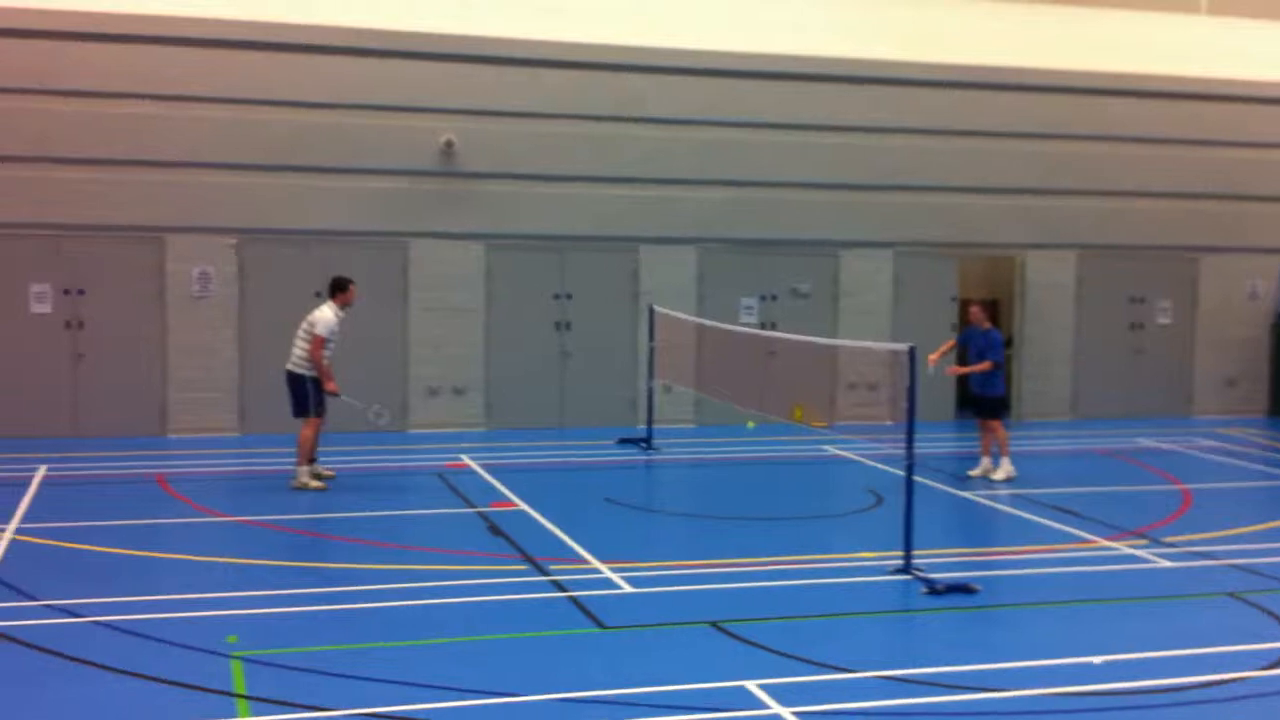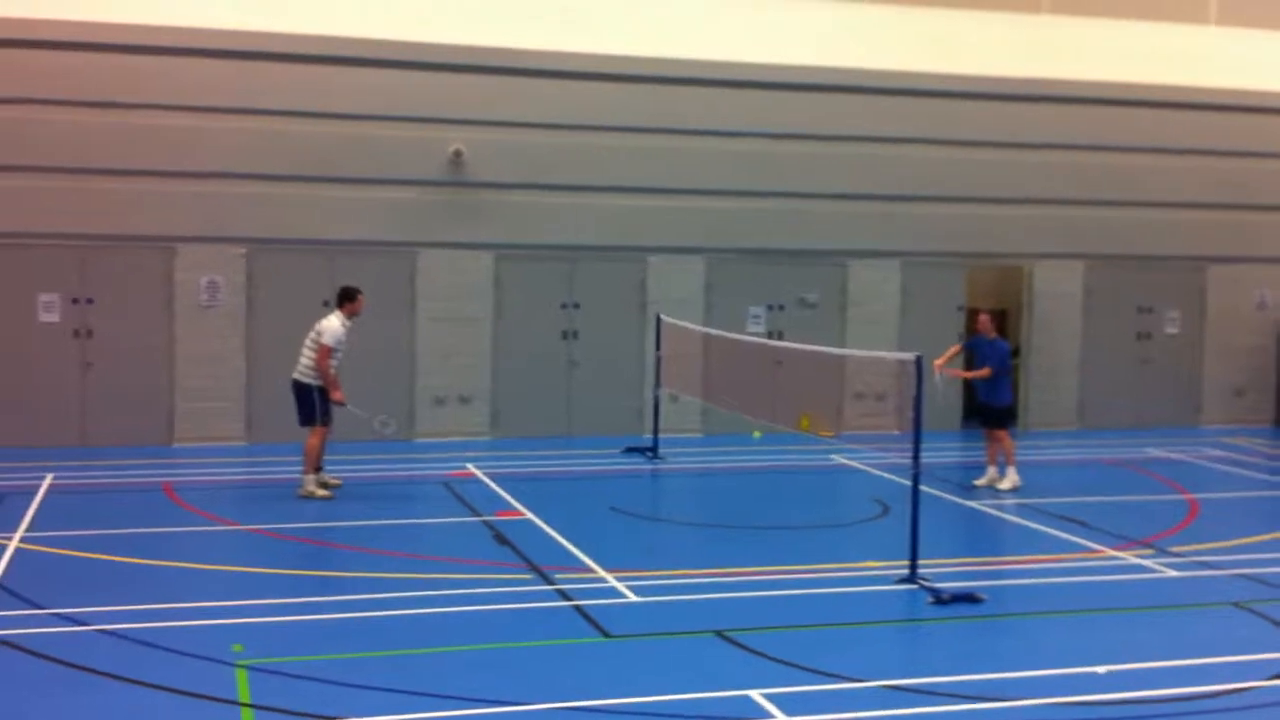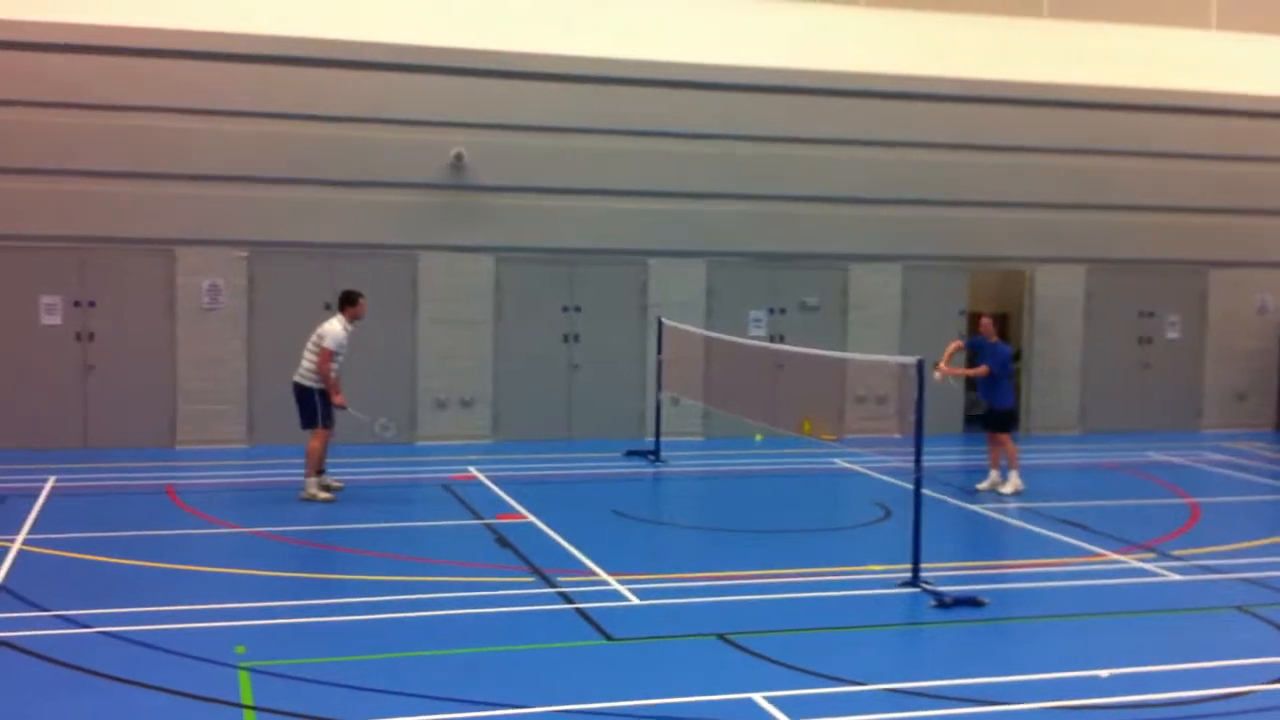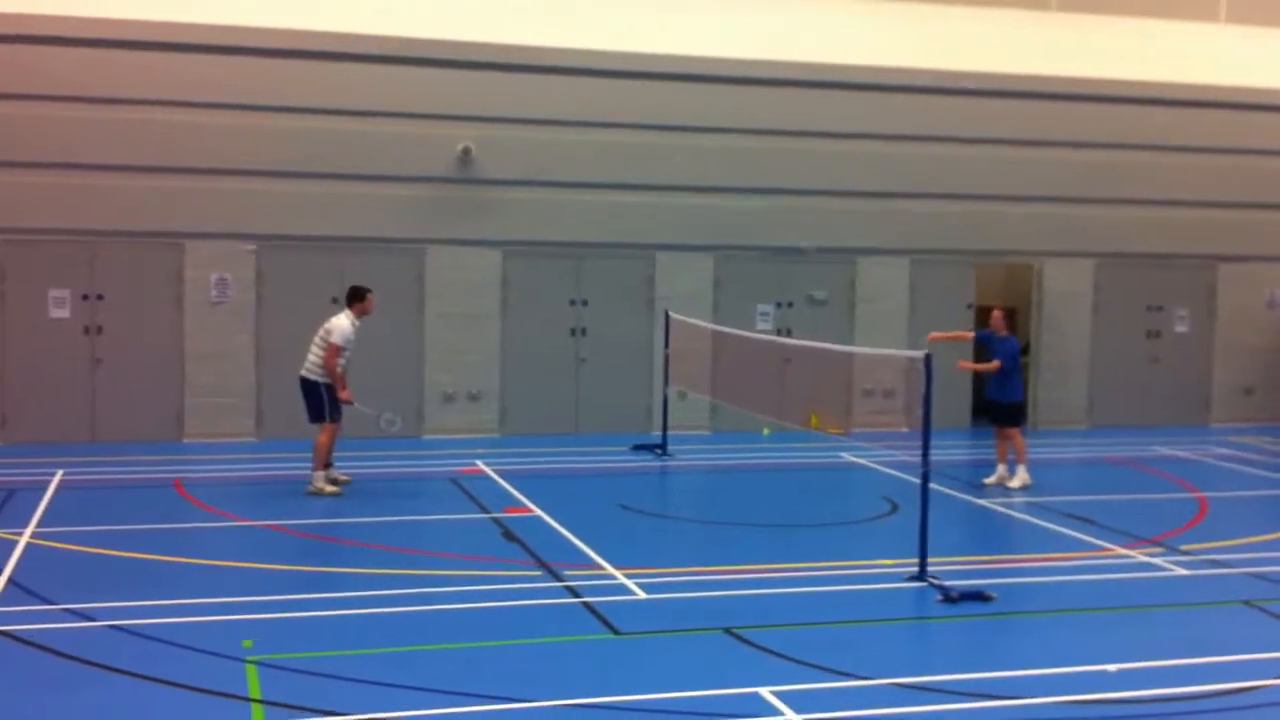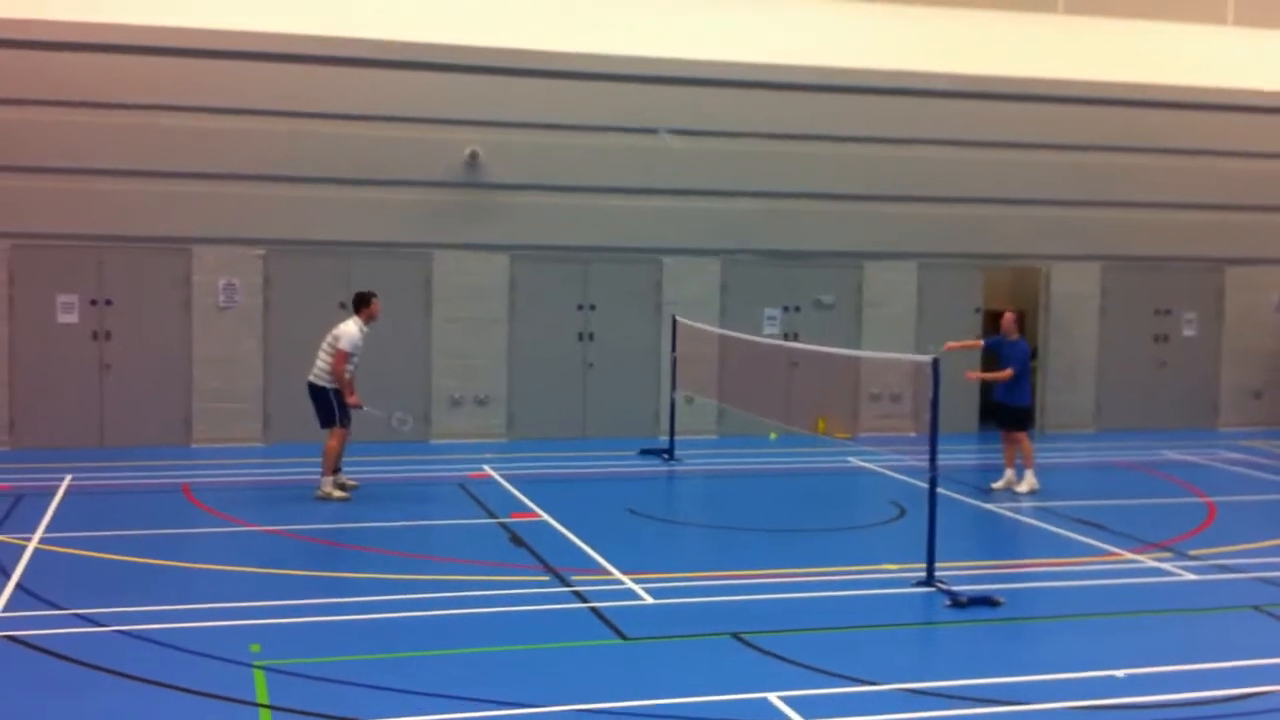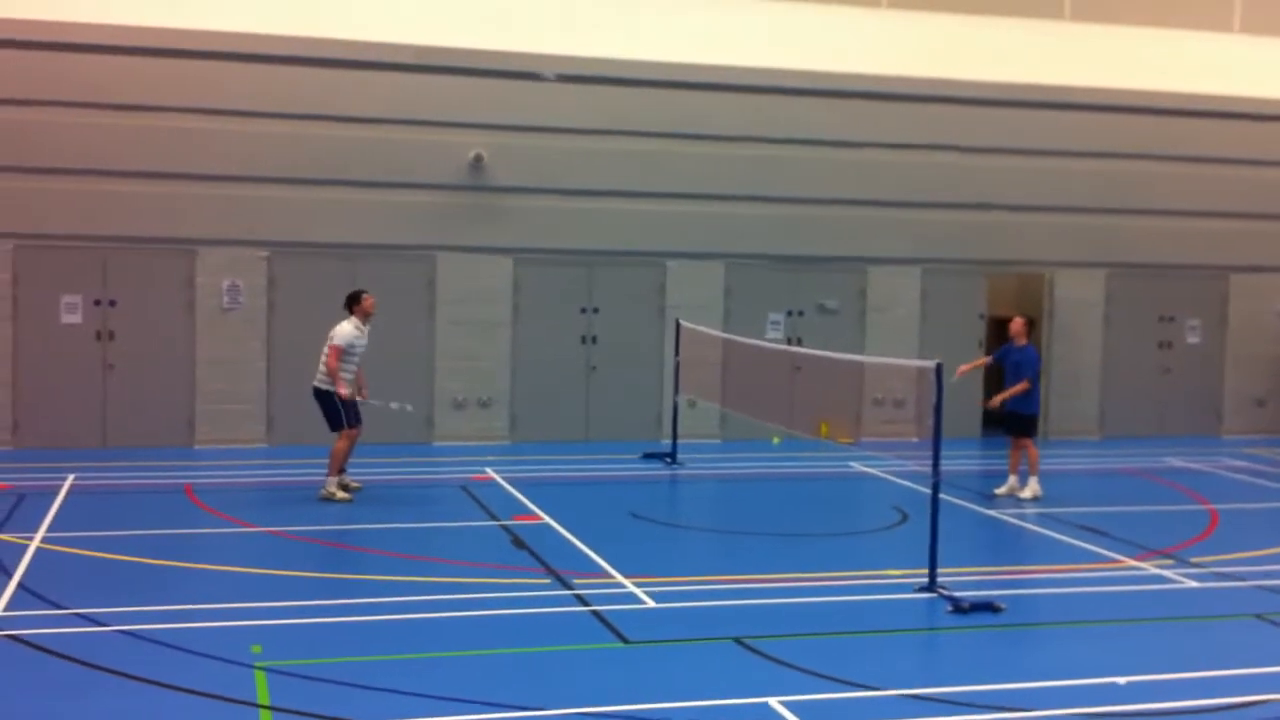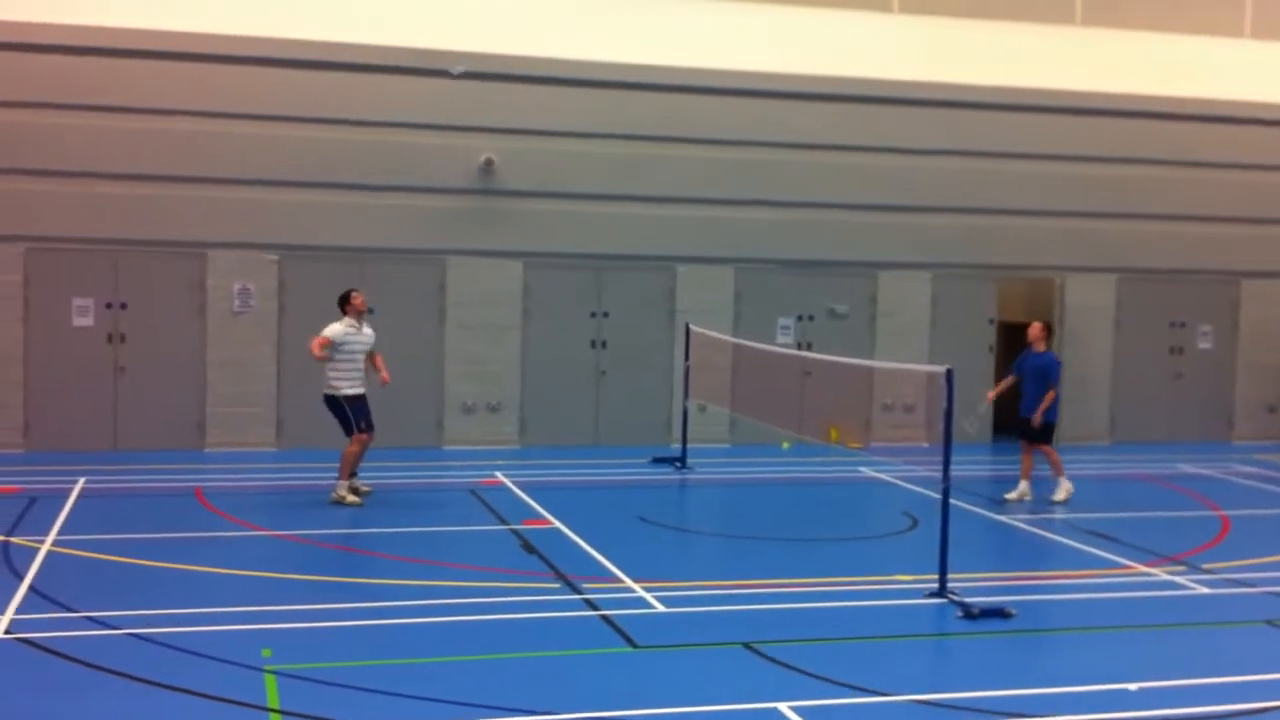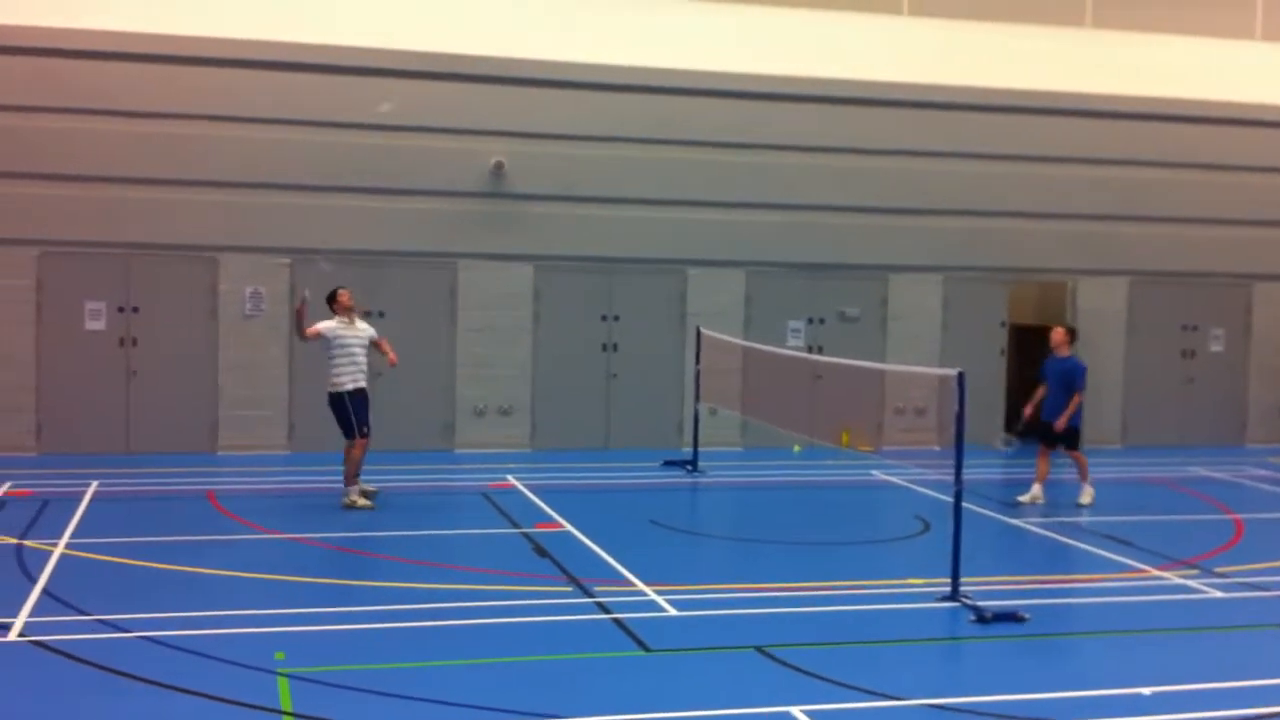
dt=0.2s
person 1, frame 1
left shoulder: (331, 315)
right shoulder: (327, 317)
right elbow: (314, 352)
left wrist: (330, 379)
right wrist: (326, 381)
left hip: (308, 374)
right hip: (304, 375)
left knee: (317, 420)
right knee: (312, 422)
left ankle: (312, 466)
right ankle: (301, 475)
person 1, frame 2
left shoulder: (338, 325)
right shoulder: (334, 327)
right elbow: (321, 362)
left wrist: (337, 388)
right wrist: (332, 391)
left hip: (314, 383)
right hip: (310, 384)
left knee: (323, 429)
right knee: (318, 430)
left ankle: (319, 475)
right ankle: (308, 484)
person 1, frame 3
left shoulder: (340, 328)
right shoulder: (336, 330)
right elbow: (322, 365)
left wrist: (338, 392)
right wrist: (333, 394)
left hip: (315, 386)
right hip: (311, 386)
left knee: (325, 432)
right knee: (319, 433)
left ankle: (321, 477)
right ankle: (310, 487)
person 1, frame 4
left shoulder: (347, 323)
right shoulder: (343, 326)
right elbow: (329, 361)
left wrist: (344, 387)
right wrist: (339, 390)
left hip: (322, 380)
right hip: (316, 380)
left knee: (333, 425)
right knee: (327, 427)
left ankle: (328, 471)
right ankle: (317, 481)
person 1, frame 5
left shoulder: (357, 330)
right shoulder: (351, 332)
right elbow: (337, 366)
left wrist: (353, 393)
right wrist: (347, 395)
left hip: (329, 386)
right hip: (325, 386)
left knee: (343, 430)
right knee: (338, 432)
left ankle: (337, 476)
right ankle: (325, 486)
person 1, frame 6
left shoulder: (362, 331)
right shoulder: (347, 330)
right elbow: (330, 361)
left wrist: (361, 388)
right wrist: (339, 386)
left hip: (343, 390)
right hip: (329, 389)
left knee: (354, 431)
right knee: (348, 433)
left ankle: (341, 477)
right ankle: (329, 486)
person 1, frame 7
left shoulder: (368, 332)
right shoulder: (338, 329)
left elbow: (373, 355)
right elbow: (316, 344)
left wrist: (382, 371)
right wrist: (317, 353)
left hip: (357, 393)
right hip: (339, 394)
left knee: (367, 436)
right knee: (359, 438)
left ankle: (351, 480)
right ankle: (340, 490)
person 1, frame 8
left shoulder: (364, 327)
right shoulder: (330, 326)
left elbow: (380, 342)
right elbow: (304, 334)
left wrist: (390, 354)
right wrist: (300, 313)
left hip: (359, 390)
right hip: (342, 392)
left knee: (358, 440)
right knee: (360, 441)
left ankle: (353, 482)
right ankle: (351, 494)
person 2, frame 1
left shoulder: (994, 337)
right shoulder: (971, 332)
left elbow: (989, 365)
right elbow: (954, 342)
left wrist: (963, 370)
right wrist: (937, 354)
left hip: (993, 389)
right hip: (977, 388)
left knee: (995, 424)
right knee: (983, 424)
left ankle: (1006, 465)
right ankle: (986, 463)
person 2, frame 2
left shoulder: (1001, 347)
right shoulder: (978, 340)
left elbow: (987, 372)
right elbow: (958, 348)
left wrist: (962, 374)
right wrist: (943, 360)
left hip: (1000, 399)
right hip: (984, 397)
left knee: (1001, 434)
right knee: (989, 434)
left ankle: (1012, 475)
right ankle: (992, 473)
person 2, frame 3
left shoulder: (1002, 351)
right shoulder: (980, 342)
left elbow: (983, 371)
right elbow: (957, 345)
left wrist: (958, 371)
right wrist: (945, 361)
left hip: (1002, 402)
right hip: (987, 400)
left knee: (1004, 438)
right knee: (991, 437)
left ankle: (1014, 479)
right ankle: (994, 476)
person 2, frame 4
left shoulder: (1011, 345)
right shoulder: (990, 336)
left elbow: (995, 366)
right elbow: (967, 335)
left wrist: (971, 366)
right wrist: (942, 336)
left hip: (1011, 396)
right hip: (994, 394)
left knee: (1013, 432)
right knee: (999, 432)
left ankle: (1022, 473)
right ankle: (1001, 471)
person 2, frame 5
left shoulder: (1022, 348)
right shoulder: (1001, 341)
left elbow: (1008, 374)
right elbow: (978, 344)
left wrist: (981, 376)
right wrist: (956, 345)
left hip: (1019, 401)
right hip: (1003, 398)
left knee: (1020, 436)
right knee: (1007, 436)
left ankle: (1029, 478)
right ankle: (1009, 475)
person 2, frame 6
left shoulder: (1030, 355)
right shoulder: (1009, 349)
left elbow: (1026, 384)
right elbow: (989, 359)
left wrist: (1002, 396)
right wrist: (968, 367)
left hip: (1027, 408)
right hip: (1012, 406)
left knee: (1027, 443)
right knee: (1015, 443)
left ankle: (1033, 485)
right ankle: (1013, 482)
person 2, frame 7
left shoulder: (1050, 360)
right shoulder: (1026, 356)
left elbow: (1053, 390)
right elbow: (1012, 377)
left wrist: (1040, 412)
right wrist: (995, 392)
left hip: (1043, 414)
right hip: (1026, 412)
left knee: (1044, 448)
right knee: (1026, 447)
left ankle: (1064, 484)
right ankle: (1023, 487)
person 2, frame 8
left shoulder: (1076, 365)
right shoulder: (1050, 362)
left elbow: (1078, 395)
left wrist: (1065, 418)
right wrist: (1031, 405)
left hip: (1067, 419)
right hip: (1048, 417)
left knee: (1073, 453)
right knee: (1043, 451)
left ankle: (1086, 487)
right ankle: (1036, 491)
